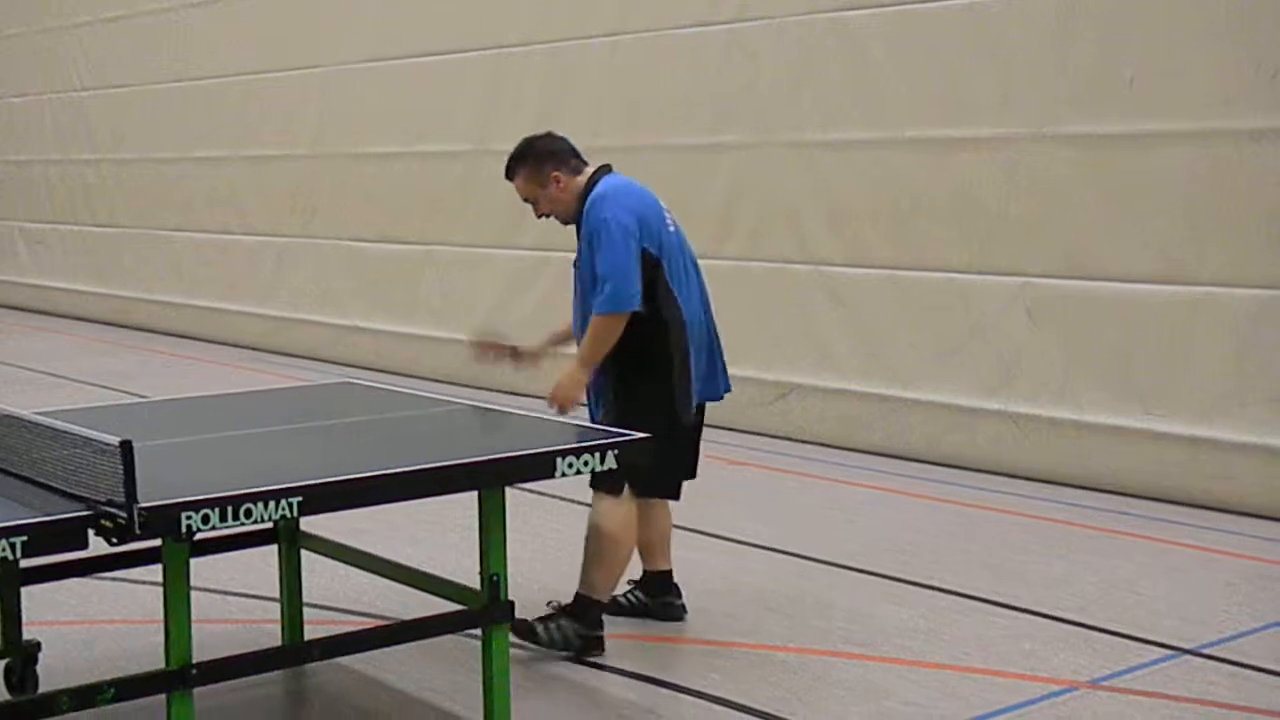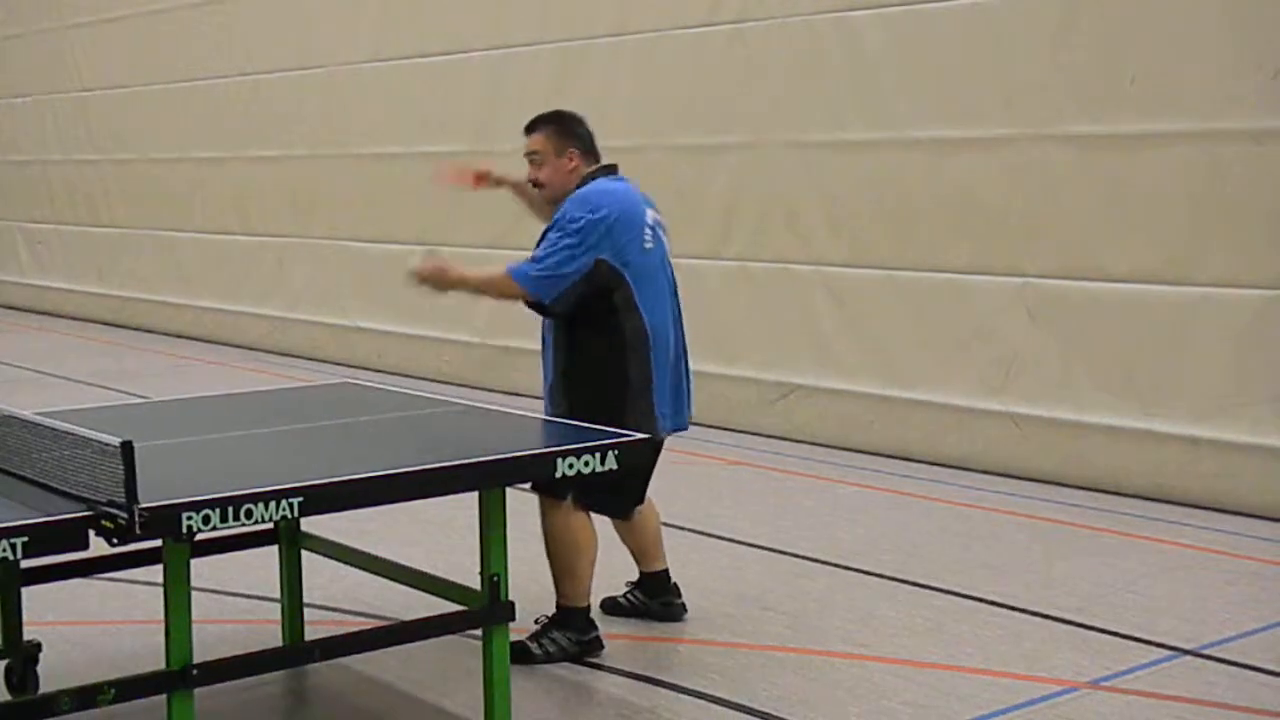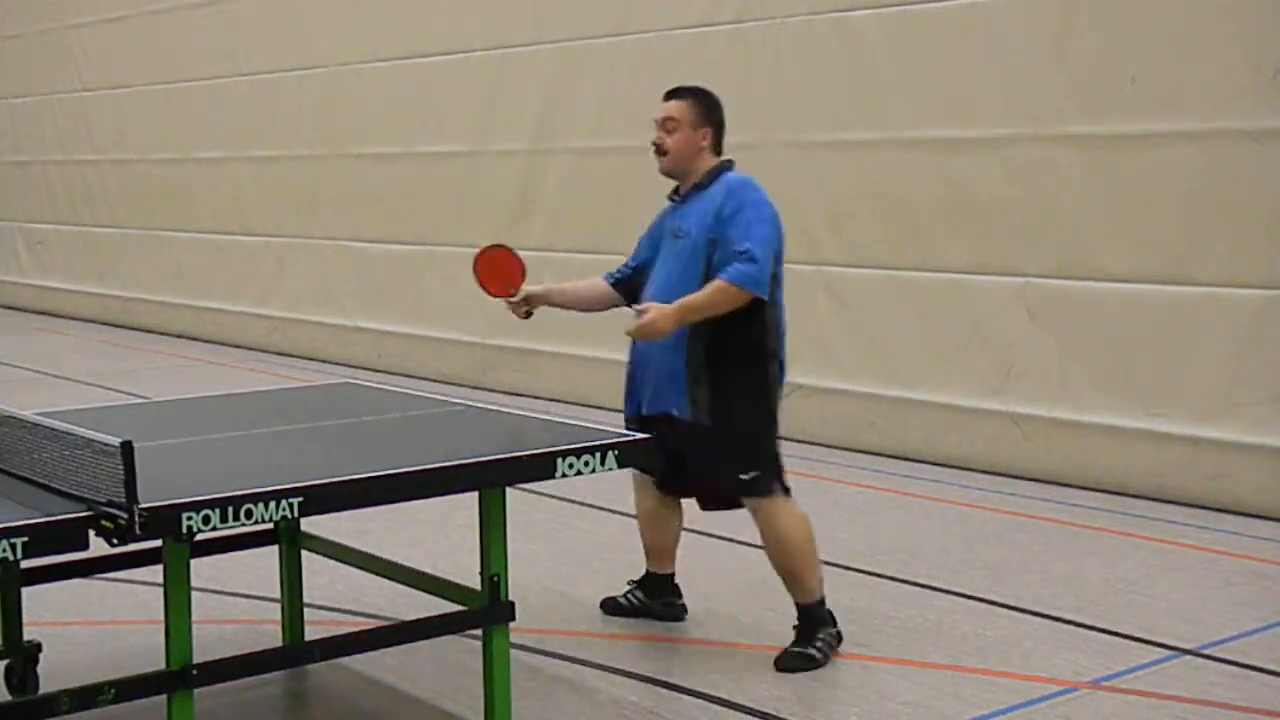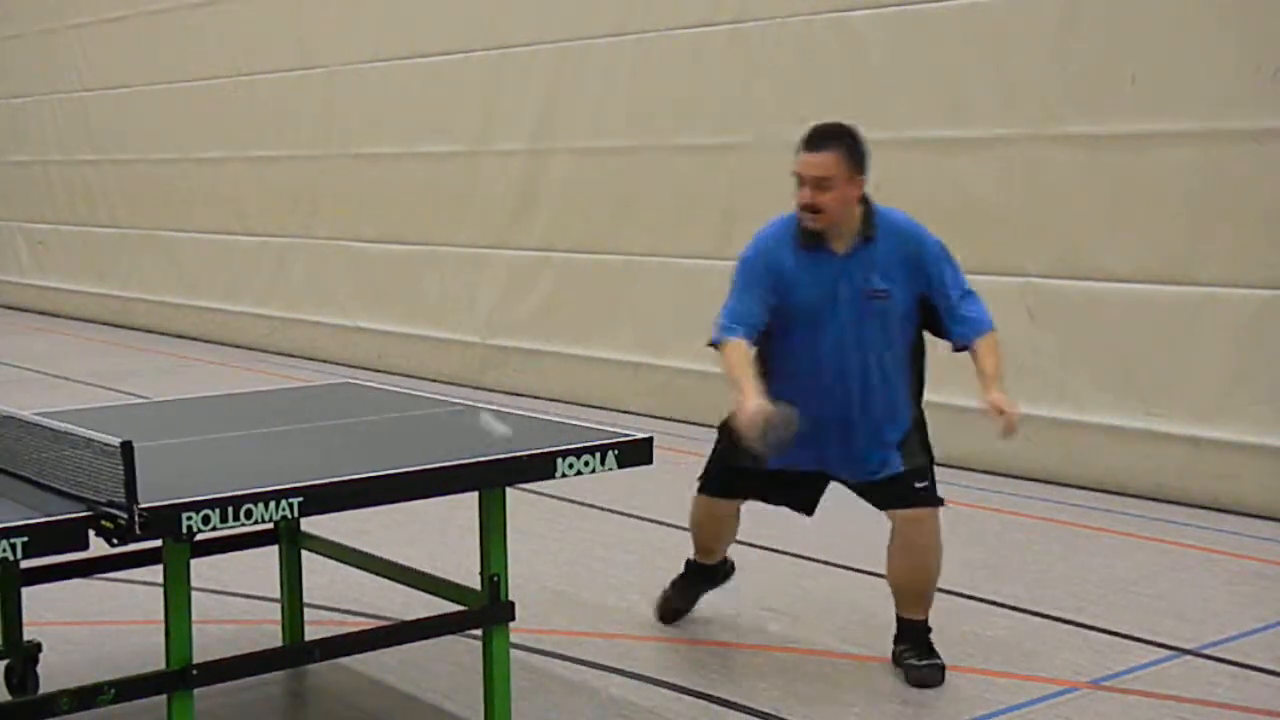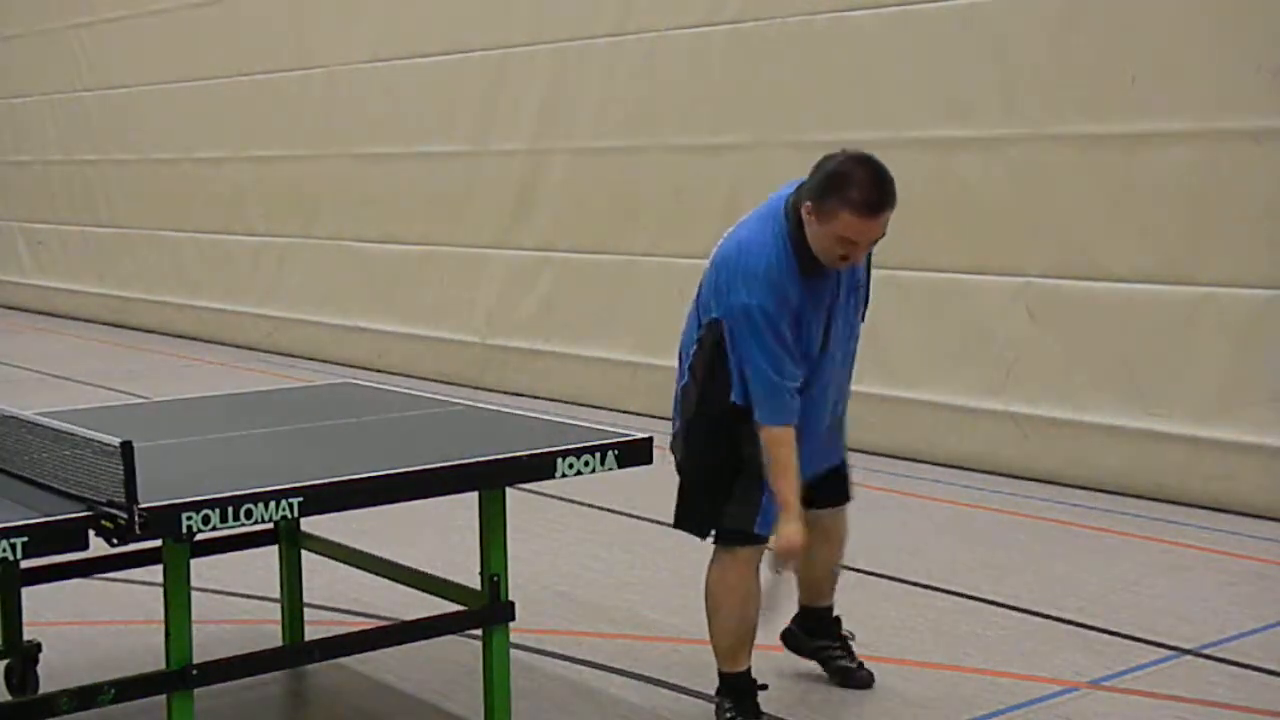
dt=1s
person 1, frame 1
left shoulder: (609, 208)
right shoulder: (614, 199)
left elbow: (616, 306)
right elbow: (606, 301)
left wrist: (580, 373)
right wrist: (545, 345)
left hip: (651, 375)
right hip: (664, 372)
left knee: (616, 486)
right knee: (643, 482)
left ankle: (583, 616)
right ankle: (657, 588)
person 1, frame 2
left shoulder: (595, 204)
right shoulder: (618, 198)
left elbow: (534, 280)
left wrist: (454, 279)
right wrist: (516, 187)
left hip: (611, 388)
right hip: (640, 383)
left knee: (563, 495)
right knee: (620, 490)
left ankle: (573, 625)
right ankle: (658, 589)
person 1, frame 3
left shoulder: (739, 196)
right shoulder: (671, 214)
left elbow: (749, 278)
right elbow: (621, 287)
left wrist: (674, 316)
right wrist: (547, 294)
left hip: (731, 383)
right hip: (669, 385)
left knee: (763, 496)
right knee: (653, 479)
left ankle: (817, 622)
right ankle: (658, 589)
person 1, frame 4
left shoulder: (909, 243)
right shoulder: (770, 248)
left elbow: (968, 318)
right elbow: (736, 332)
left wrist: (992, 386)
right wrist: (748, 394)
left hip: (884, 418)
right hip: (778, 414)
left knee: (917, 514)
right knee: (715, 496)
left ankle: (912, 636)
right ankle: (706, 568)
person 1, frame 5
left shoulder: (847, 230)
right shoulder: (756, 270)
right elbow: (770, 407)
right wrist: (786, 512)
left hip: (812, 406)
right hip: (736, 413)
left knee: (829, 511)
right knee: (743, 543)
left ankle: (815, 627)
